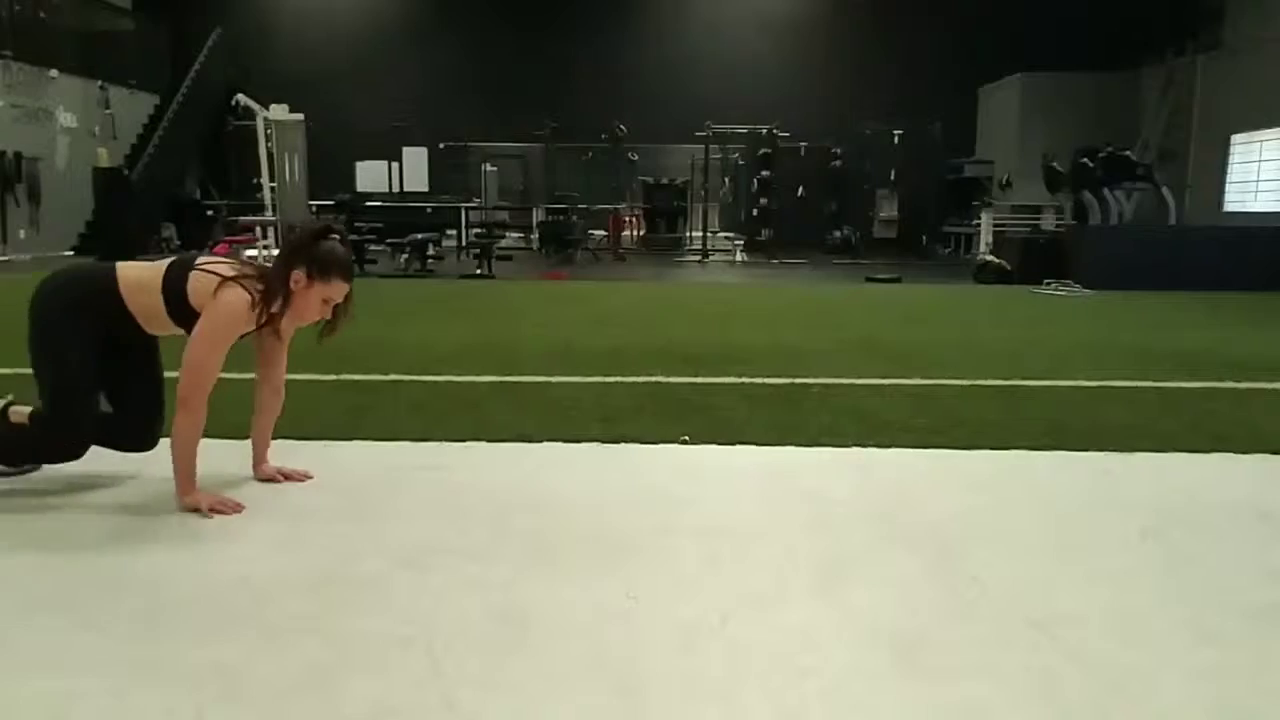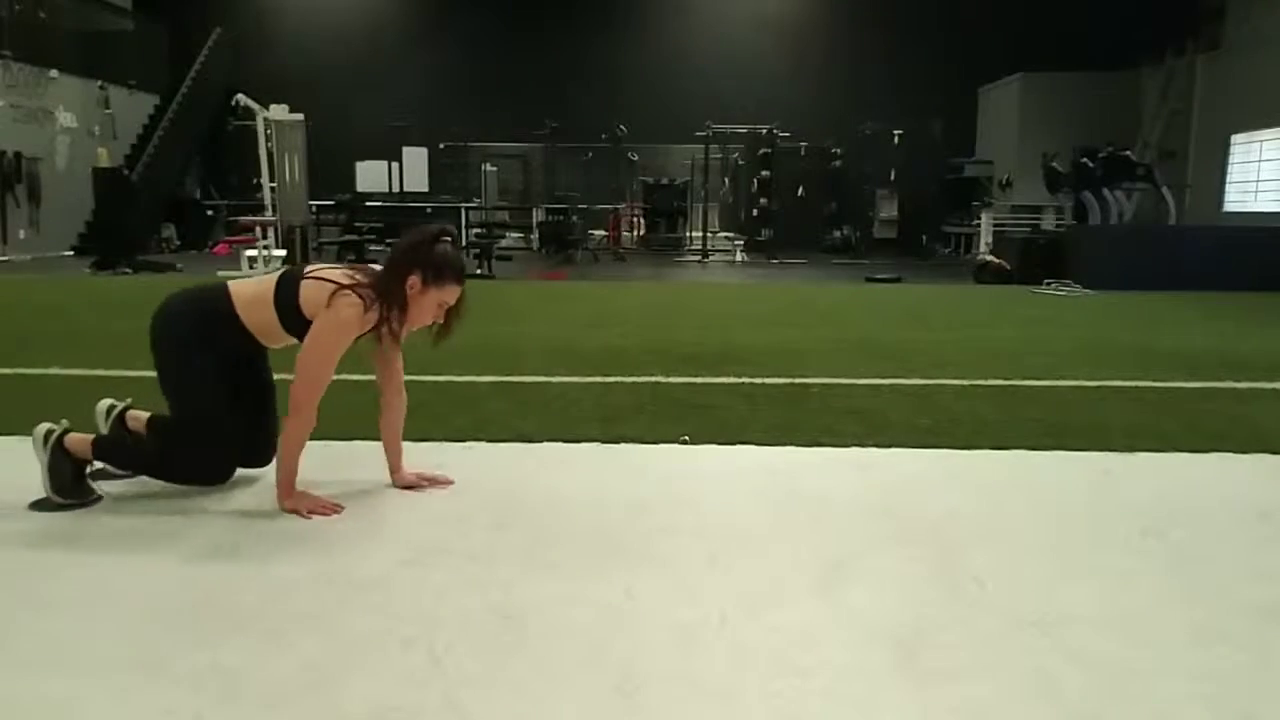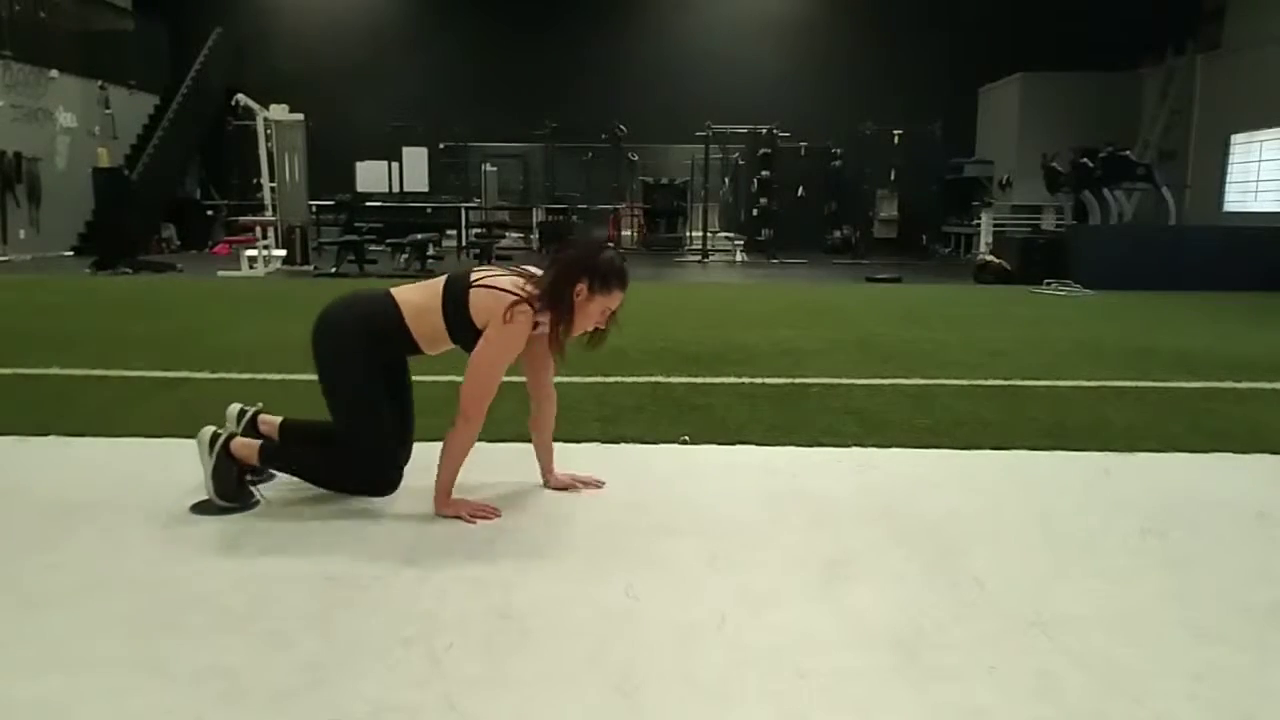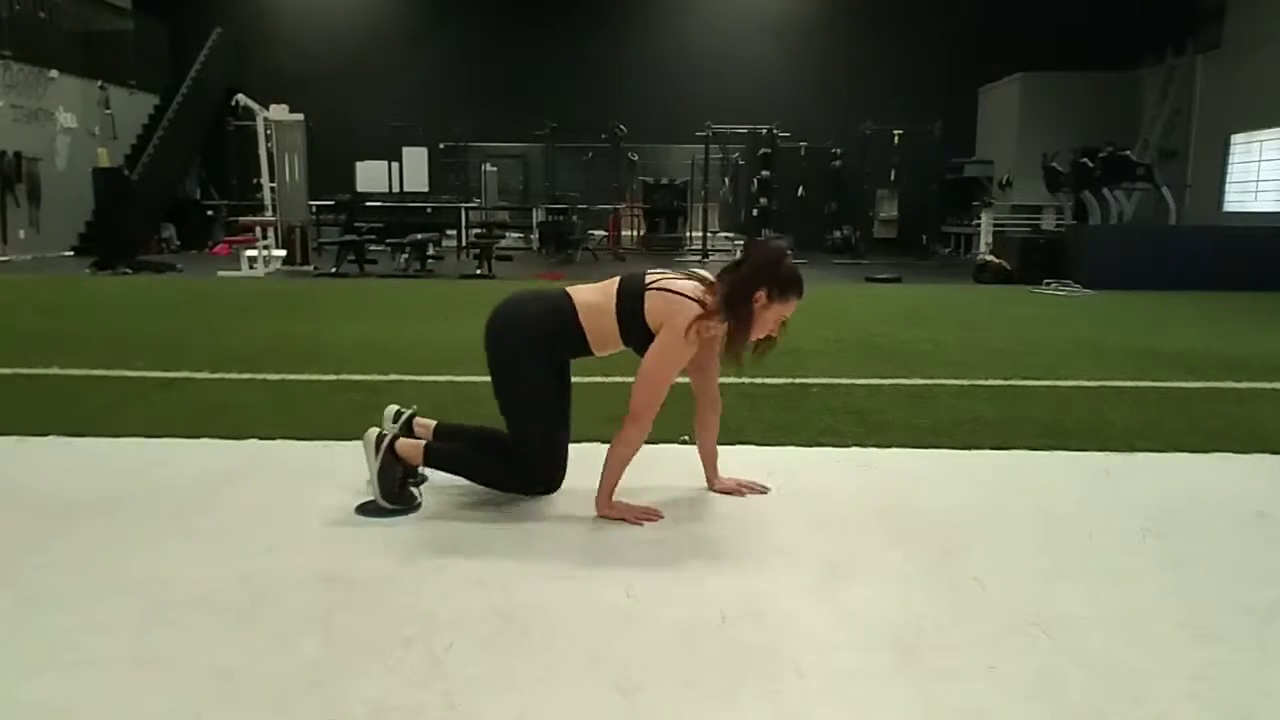
dt=0.5s
person 1, frame 1
left shoulder: (280, 301)
right shoulder: (234, 301)
left elbow: (271, 388)
right elbow: (190, 399)
left wrist: (261, 461)
right wrist: (187, 489)
left hip: (123, 320)
right hip: (70, 304)
left knee: (140, 434)
right knee: (69, 439)
person 1, frame 2
left shoulder: (387, 300)
right shoulder: (349, 307)
left elbow: (392, 392)
right elbow: (302, 407)
left wrist: (398, 471)
right wrist: (288, 492)
left hip: (230, 334)
right hip: (186, 327)
left knee: (255, 450)
right knee: (213, 463)
left ankle: (125, 419)
right ankle: (66, 444)
person 1, frame 3
left shoulder: (542, 300)
right shoulder: (518, 313)
left elbow: (541, 393)
right elbow: (469, 413)
left wrist: (549, 472)
right wrist: (443, 498)
left hip: (377, 334)
right hip: (349, 334)
left knee: (388, 448)
right knee: (379, 474)
left ankle: (259, 423)
right ankle: (233, 449)
person 1, frame 4
left shoulder: (713, 300)
right shoulder: (694, 318)
left elbow: (708, 399)
right elbow: (639, 416)
left wrist: (713, 476)
right wrist: (605, 499)
left hip: (544, 330)
right hip: (521, 331)
left knee: (538, 449)
right knee: (542, 474)
left ankle: (414, 426)
right ankle: (398, 449)
